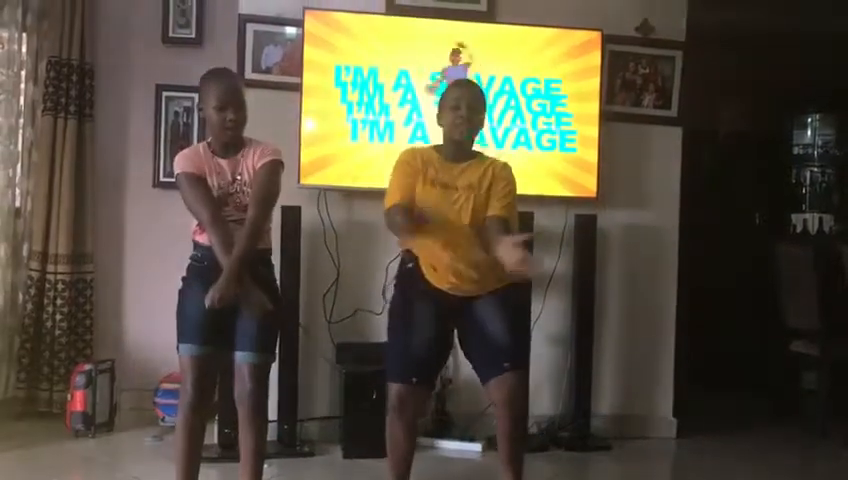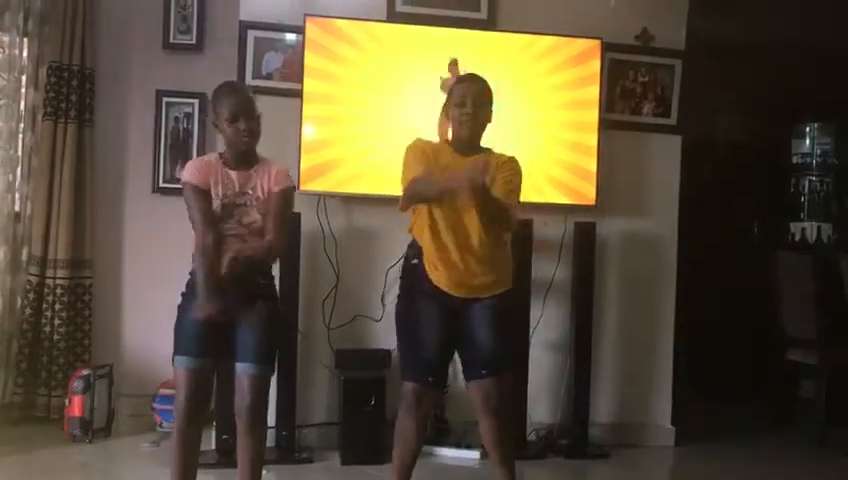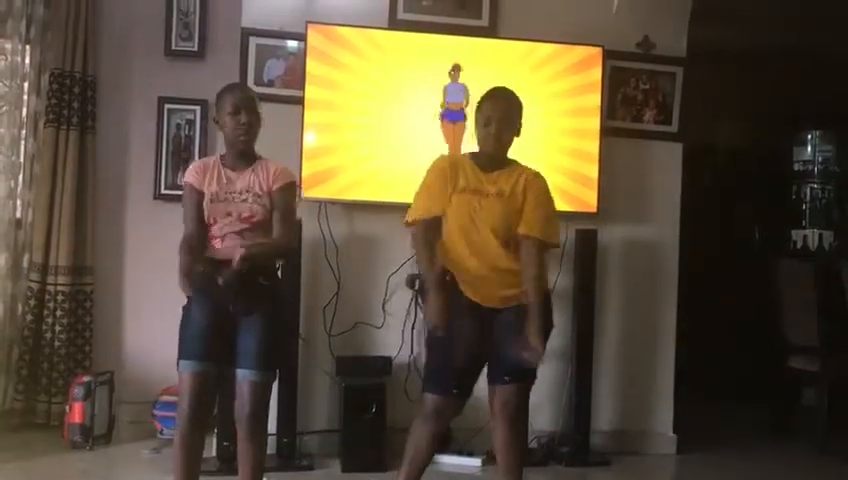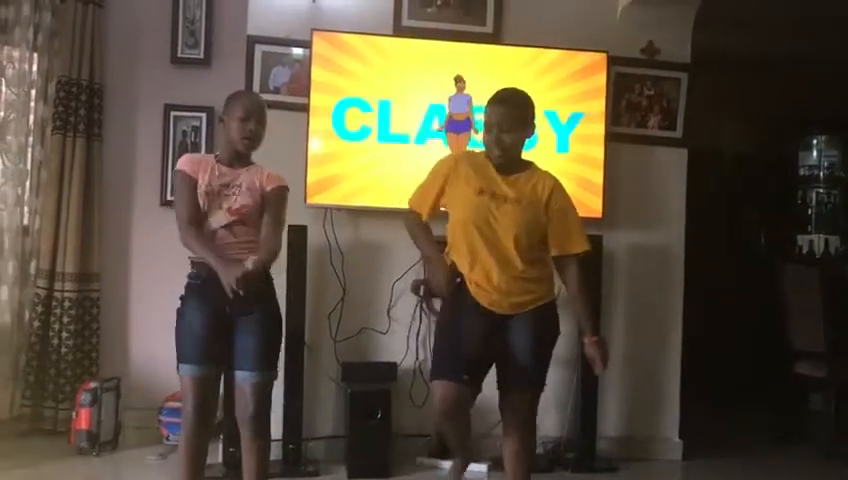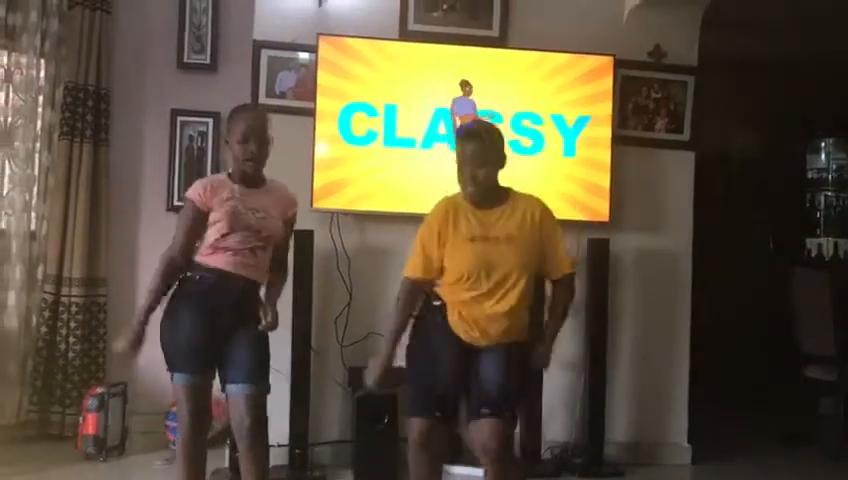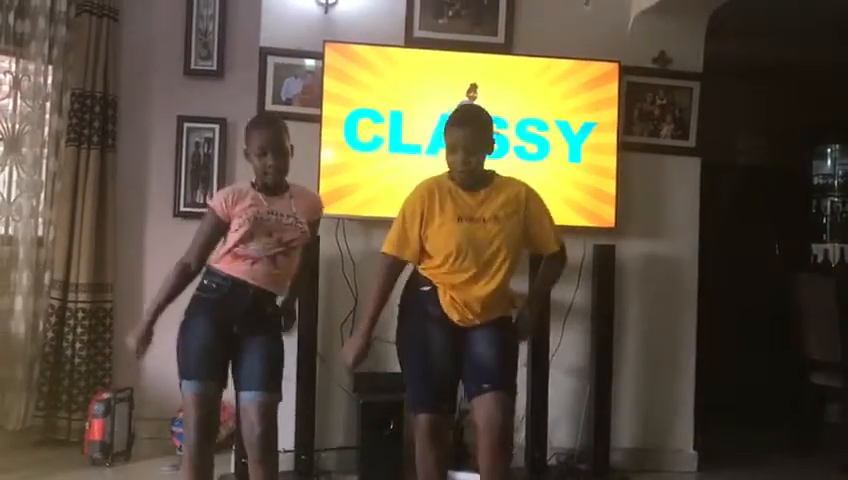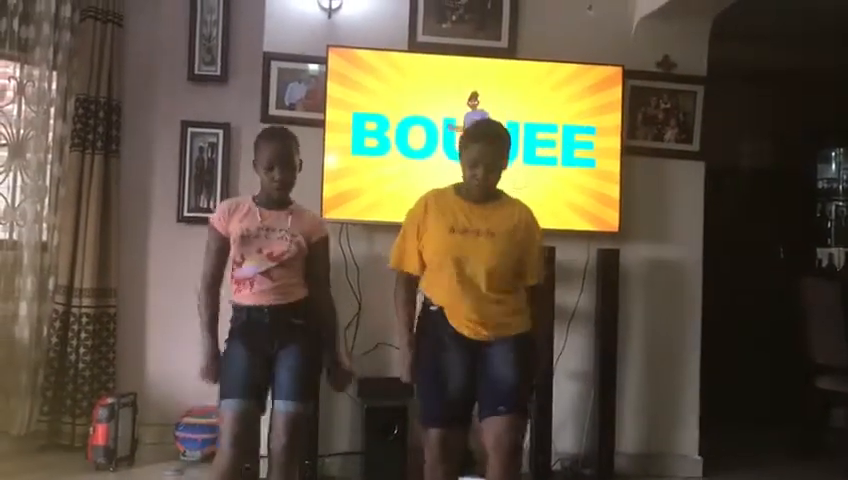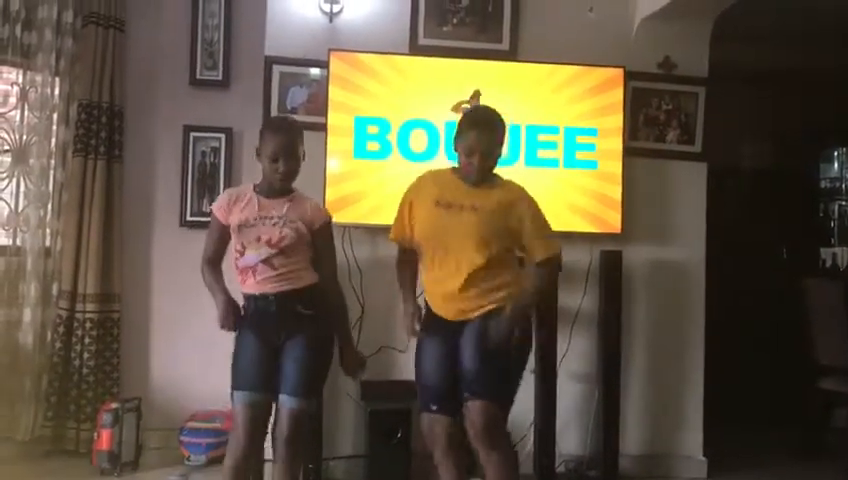
dt=0.3s
person 1, frame 1
left shoulder: (497, 172)
right shoulder: (412, 161)
left elbow: (493, 227)
right elbow: (394, 218)
left wrist: (503, 245)
right wrist: (413, 221)
left hip: (487, 290)
right hip: (424, 286)
left knee: (511, 391)
right knee: (404, 395)
person 1, frame 2
left shoulder: (505, 166)
right shoulder: (423, 151)
left elbow: (498, 219)
right elbow: (415, 192)
left wrist: (479, 190)
right wrist: (457, 180)
left hip: (488, 291)
right hip: (428, 284)
left knee: (489, 397)
right knee: (416, 394)
person 1, frame 3
left shoulder: (530, 183)
right shoulder: (446, 170)
left elbow: (532, 251)
right elbow: (423, 234)
left wrist: (535, 321)
right wrist: (435, 291)
left hip: (517, 306)
right hip: (461, 301)
left knee: (508, 407)
right knee: (437, 406)
person 1, frame 4
left shoulder: (546, 188)
right shoulder: (456, 167)
left elbow: (567, 262)
right elbow: (414, 215)
left wrist: (589, 331)
right wrist: (435, 258)
left hip: (530, 311)
right hip: (470, 300)
left knee: (519, 414)
right knee: (445, 401)
person 1, frame 5
left shoulder: (534, 214)
right shoulder: (445, 214)
left elbow: (563, 280)
right elbow: (413, 285)
left wrist: (546, 340)
right wrist: (386, 353)
left hip: (502, 340)
right hip: (442, 330)
left knee: (492, 441)
right knee: (422, 432)
person 1, frame 6
left shoulder: (519, 196)
right shoulder: (428, 195)
left elbow: (555, 254)
right elbow: (391, 263)
left wrist: (531, 308)
right wrist: (364, 332)
left hip: (490, 319)
right hip: (429, 313)
left knee: (494, 419)
right knee: (428, 424)
person 1, frame 7
left shoulder: (520, 218)
right shoulder: (429, 207)
left elbow: (531, 287)
right elbow: (405, 277)
left wrist: (530, 353)
right wrist: (406, 342)
left hip: (506, 338)
right hip: (445, 333)
left knee: (503, 440)
right knee: (440, 440)
person 1, frame 8
left shoulder: (513, 199)
right shoulder: (426, 186)
left elbow: (549, 260)
right elbow: (407, 250)
left wrist: (524, 303)
right wrist: (408, 301)
left hip: (496, 317)
right hip: (440, 318)
left knee: (483, 422)
right knee: (436, 428)
person 2, frame 1
left shoulder: (265, 156)
right shoulder: (190, 160)
left elbow: (256, 221)
right elbow: (212, 224)
left wrist: (232, 279)
right wrist: (238, 283)
left hip: (256, 271)
right hip: (205, 270)
left knee: (252, 392)
right knee: (194, 390)
person 2, frame 2
left shoulder: (277, 176)
right shoulder: (199, 171)
left elbow: (276, 242)
right elbow: (205, 239)
left wrist: (244, 259)
right wrist: (205, 296)
left hip: (256, 288)
right hip: (208, 287)
left knee: (251, 403)
right knee: (189, 400)
person 2, frame 3
left shoulder: (278, 176)
right shoulder: (200, 171)
left elbow: (284, 238)
right elbow: (192, 237)
left wrist: (252, 253)
right wrist: (185, 268)
left hip: (259, 289)
right hip: (209, 288)
left knee: (252, 410)
right knee: (192, 404)
person 2, frame 4
left shoulder: (270, 182)
right shoulder: (192, 166)
left elbow: (272, 239)
right elbow: (188, 230)
left wrist: (257, 264)
right wrist: (223, 263)
left hip: (255, 293)
right hip: (204, 288)
left knee: (254, 410)
right knee: (196, 408)
person 2, frame 5
left shoulder: (284, 200)
right shoulder: (208, 190)
right elbow: (174, 258)
left wrist: (271, 302)
right wrist: (139, 323)
left hip: (245, 308)
right hip: (197, 299)
left knee: (251, 422)
right knee: (192, 418)
person 2, frame 6
left shoulder: (309, 204)
right shoulder: (230, 199)
right elbow: (190, 262)
left wrist: (291, 299)
right wrist: (149, 319)
left hip: (262, 316)
right hip: (212, 306)
left knee: (261, 432)
right knee: (199, 427)
person 2, frame 7
left shoulder: (310, 225)
right shoulder: (229, 213)
left elbow: (322, 294)
right elbow: (210, 284)
left wrist: (334, 359)
right wrist: (210, 348)
left hip: (296, 331)
right hip: (246, 329)
left knee: (286, 443)
right knee: (233, 446)
person 2, frame 8
left shoulder: (313, 212)
right shoulder: (231, 202)
left elbow: (329, 281)
right elbow: (210, 262)
left wrist: (346, 344)
right wrist: (222, 298)
left hip: (305, 318)
right hip: (256, 318)
left knee: (290, 434)
right knee: (245, 435)
